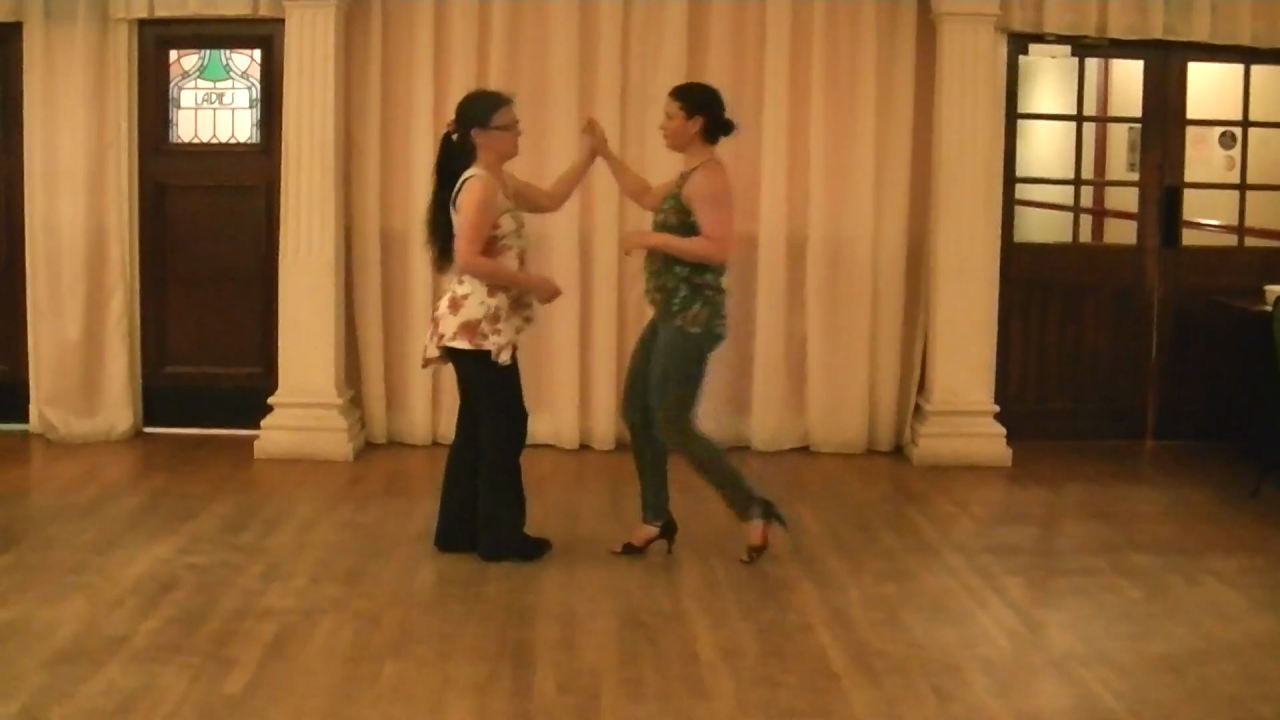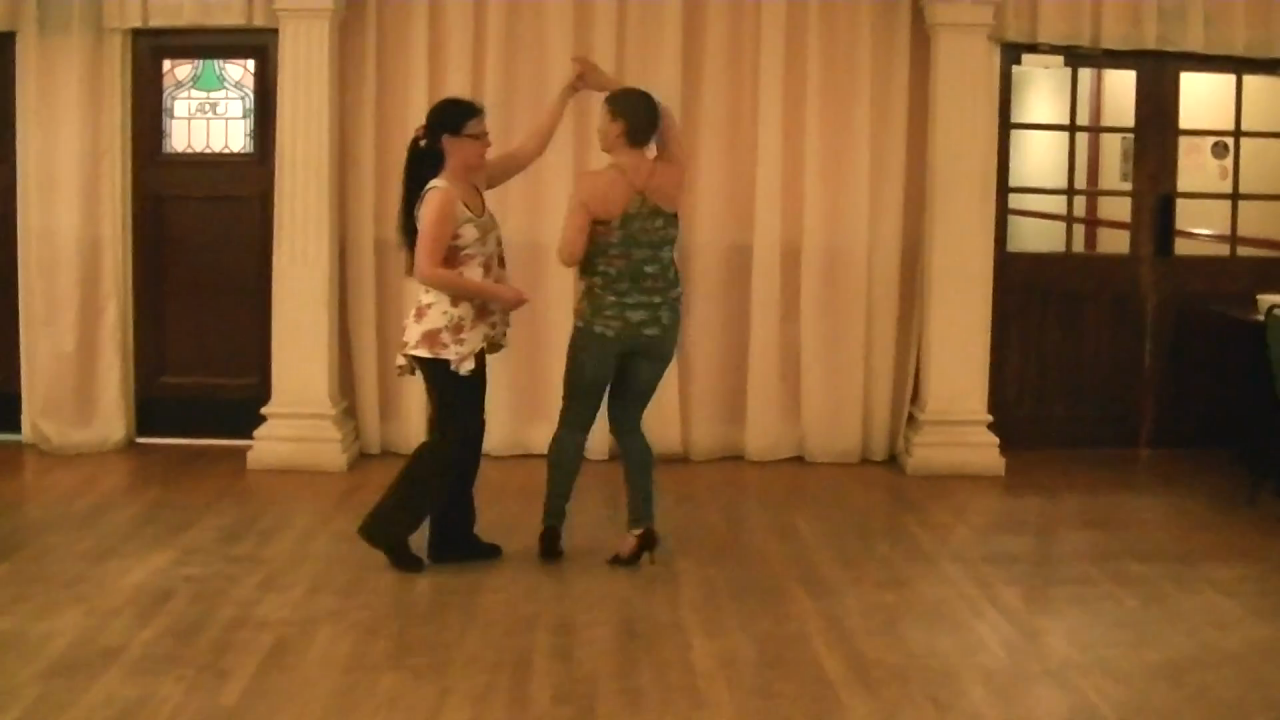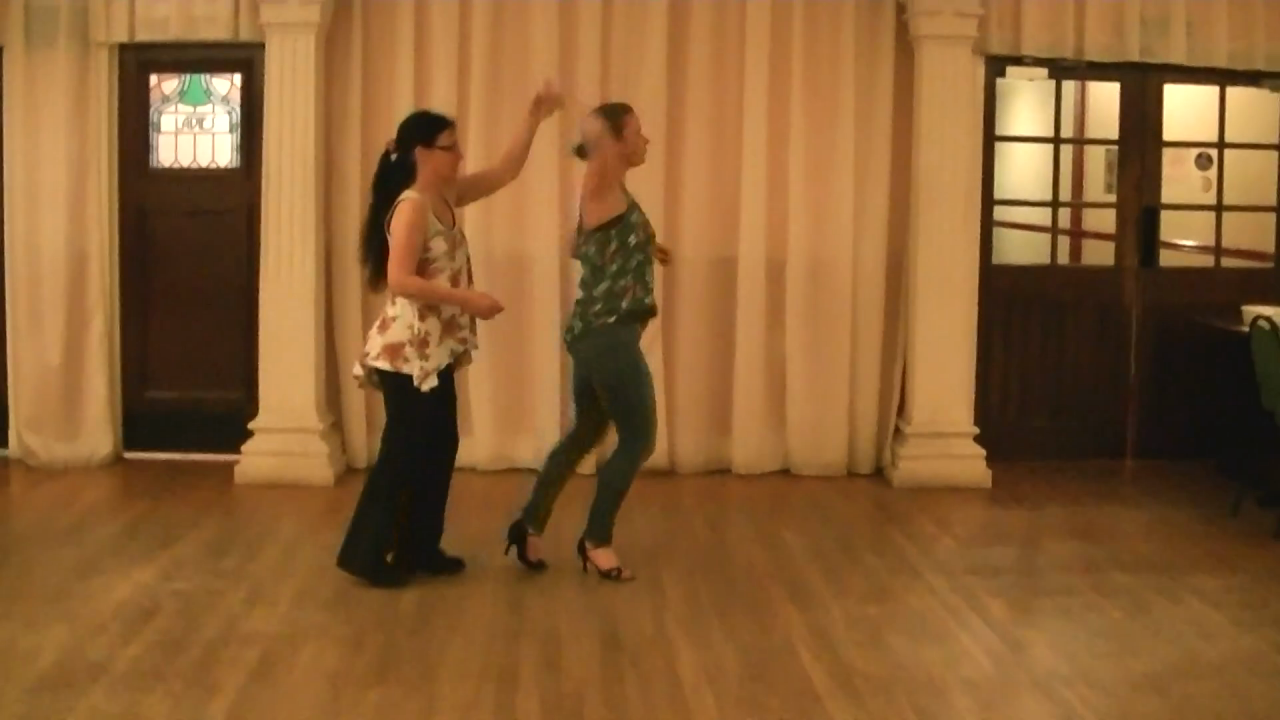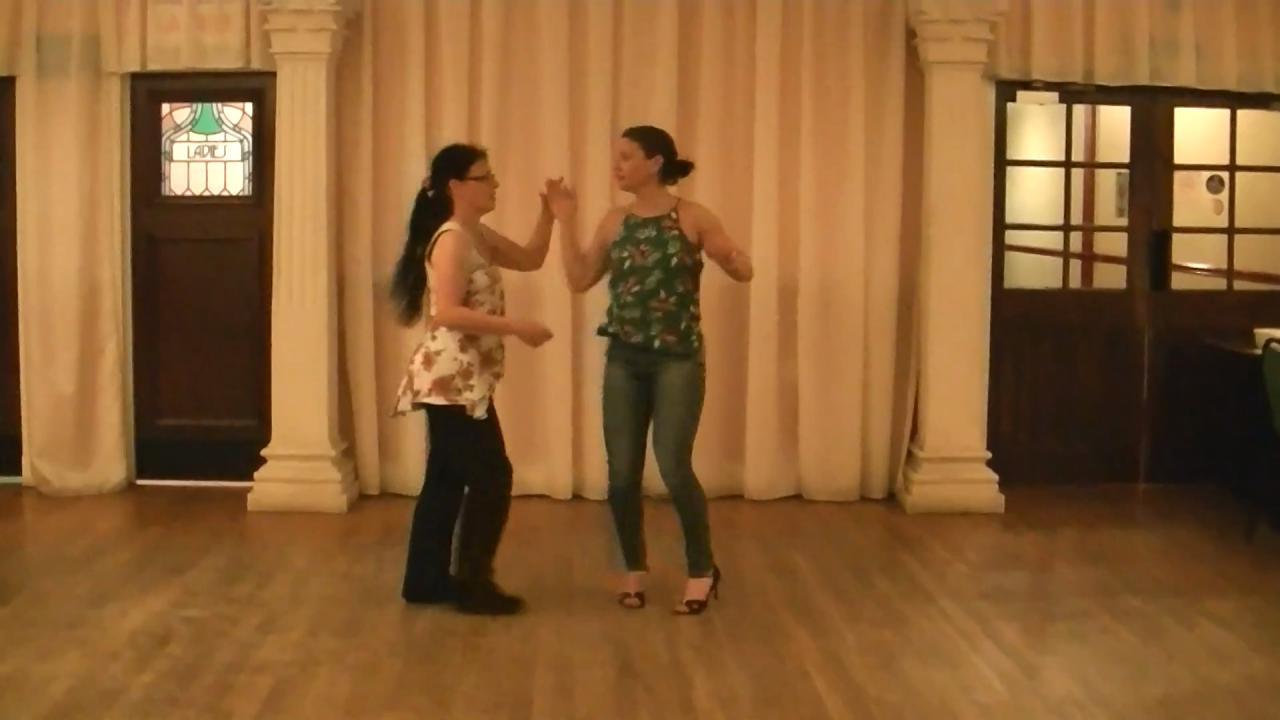
dt=0.4s
person 1, frame 1
left shoulder: (708, 178)
right shoulder: (691, 175)
left elbow: (718, 250)
right elbow: (650, 198)
left wrist: (651, 239)
right wrist: (606, 153)
left hip: (692, 319)
right hip: (674, 316)
left knee: (676, 426)
right knee: (637, 411)
left ankle: (754, 510)
right ankle: (656, 519)
person 1, frame 2
left shoulder: (594, 185)
right shoulder: (671, 174)
left elbow: (570, 256)
right elbow: (665, 122)
left wrist: (575, 239)
right wrist: (608, 86)
left hip: (603, 323)
right hip: (659, 324)
left knee: (574, 423)
right knee: (627, 420)
left ankle: (553, 528)
right ankle: (640, 525)
person 1, frame 3
left shoulder: (600, 192)
right shoulder: (602, 189)
right elbow: (595, 141)
left wrist: (645, 249)
right wrist: (585, 114)
left hip: (593, 330)
right hip: (609, 335)
left knee: (587, 432)
right knee: (637, 441)
left ankle: (530, 526)
right ankle: (596, 540)
person 1, frame 4
left shoulder: (692, 216)
right shoulder: (613, 223)
left elbow: (741, 272)
right elbow: (579, 280)
left wrist: (738, 260)
right wrist: (566, 219)
left hip: (678, 358)
right hip: (625, 357)
left knee: (674, 469)
right knee: (622, 470)
left ankle: (702, 570)
right ankle: (635, 566)
person 2, frame 1
left shoulder: (499, 181)
right shoulder: (479, 185)
left elbow: (549, 199)
right elbow: (467, 259)
left wrist: (588, 153)
right wrist: (531, 282)
left hip: (485, 323)
right hip: (478, 324)
left knee: (477, 425)
right knee: (504, 425)
left ankle: (457, 528)
right ankle: (501, 535)
person 2, frame 2
left shoulder: (474, 183)
right shoulder: (440, 196)
left elbow: (528, 151)
right elbow: (427, 270)
left wrist: (565, 95)
right wrist: (493, 290)
left hip: (466, 334)
right hip: (443, 335)
left knee: (462, 434)
right knee: (455, 436)
left ankle: (453, 536)
right ankle: (388, 525)
person 2, frame 3
left shoulder: (446, 196)
right shoulder: (410, 207)
left elbow: (504, 173)
right elbow: (400, 281)
left wrist: (535, 119)
right wrist: (466, 297)
left hip: (435, 349)
right hip: (408, 349)
left knee: (438, 447)
right knee: (404, 451)
left ankle: (419, 548)
right ankle: (364, 553)
person 2, frame 4
left shoulder: (478, 235)
right shoulder: (451, 239)
left elbow: (531, 258)
right elbow: (447, 312)
left wrist: (548, 211)
right wrist: (515, 326)
left hip: (462, 377)
right hip: (452, 378)
left knee: (446, 479)
right knee: (492, 476)
left ankle: (427, 579)
right ankle: (474, 583)
